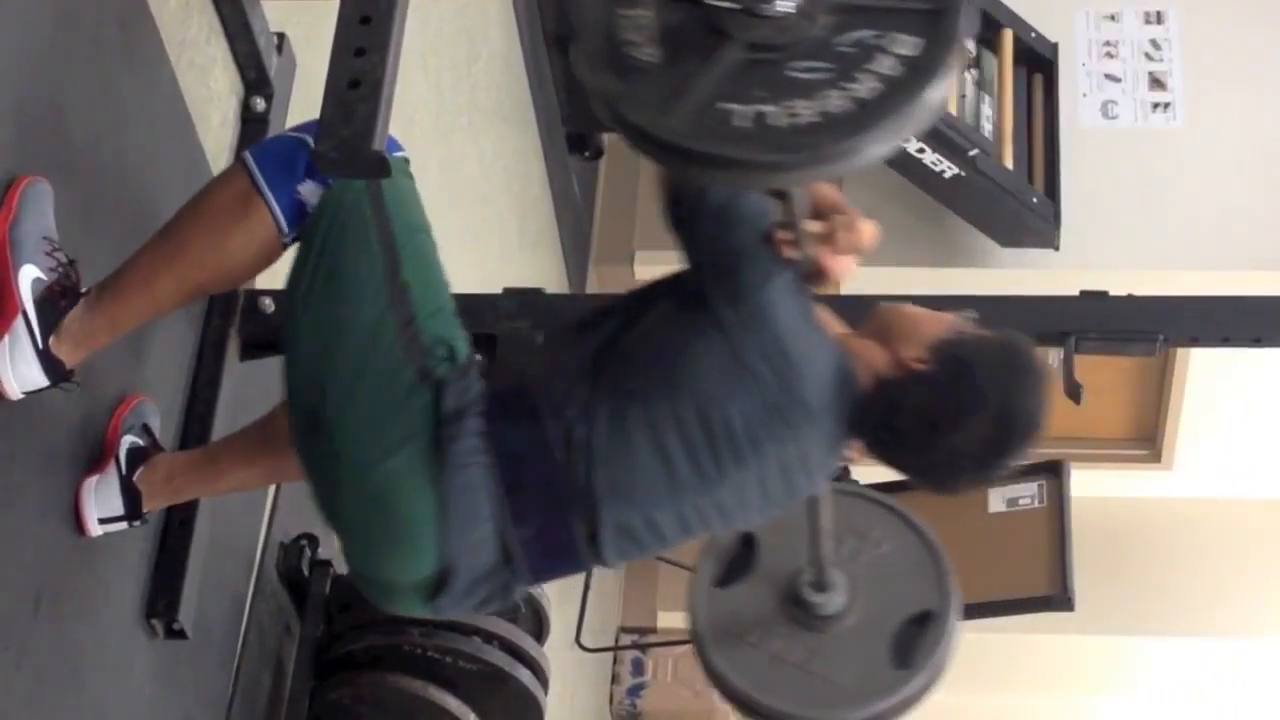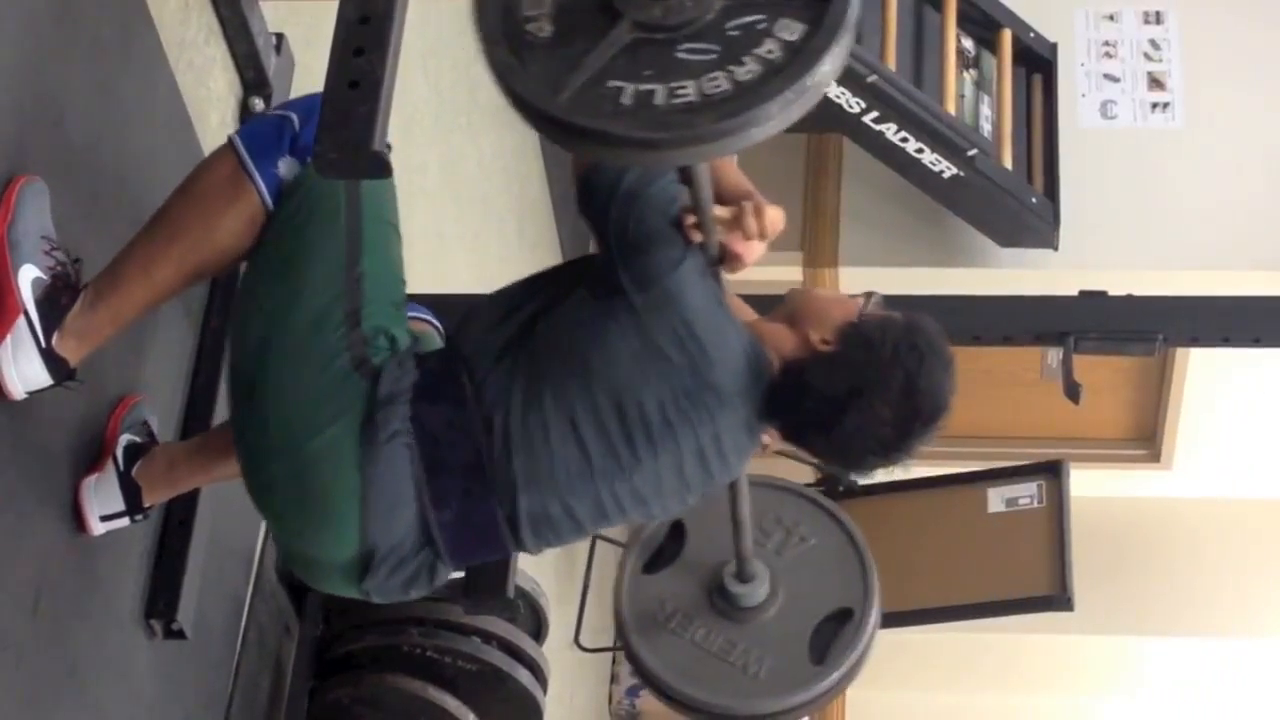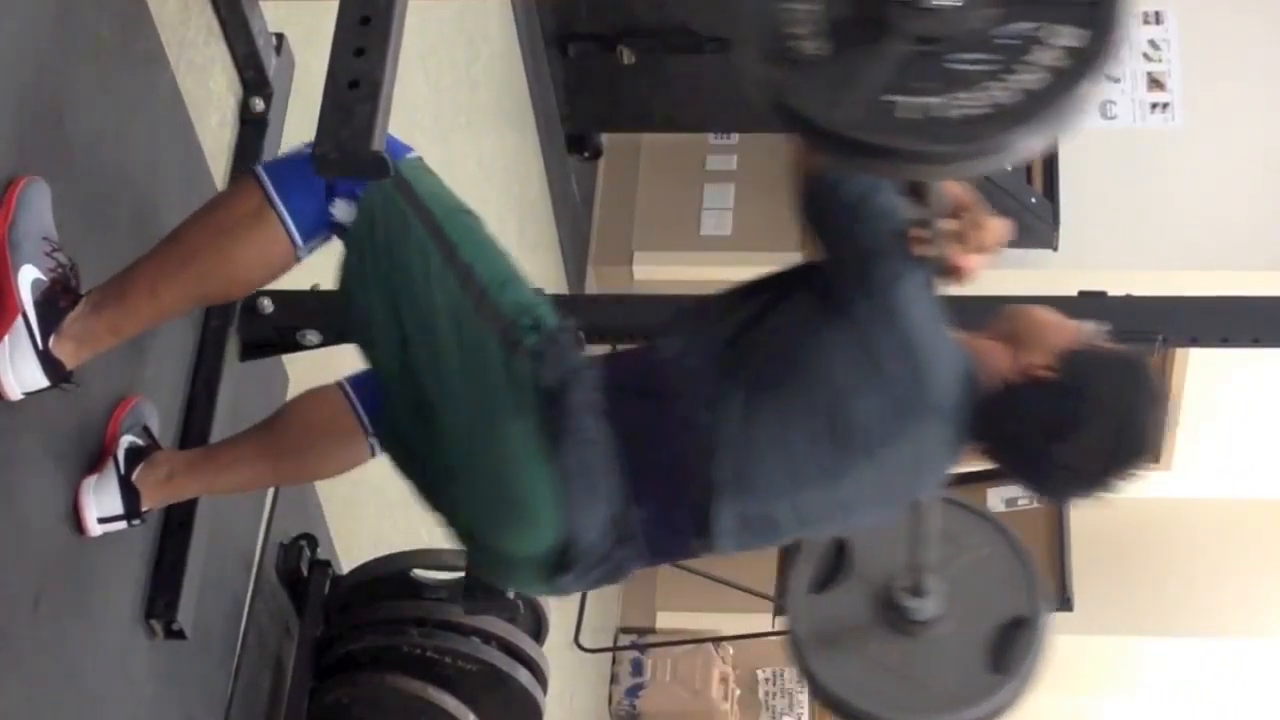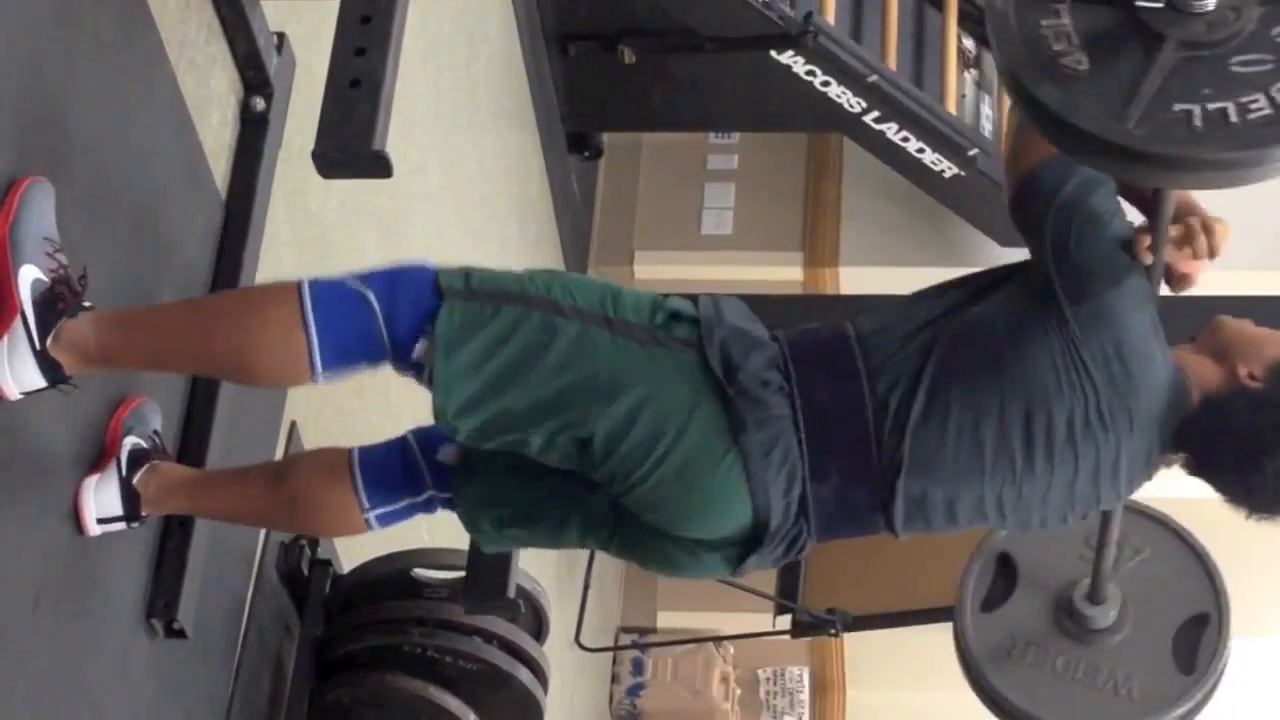
dt=0.4s
person 1, frame 1
left shoulder: (779, 336)
right shoulder: (811, 451)
left elbow: (696, 177)
right wrist: (818, 242)
left hip: (419, 478)
right hip: (453, 561)
right knee: (358, 391)
right ankle: (151, 481)
person 1, frame 2
left shoulder: (686, 318)
right shoulder: (726, 439)
left elbow: (606, 158)
right wrist: (735, 220)
left hip: (335, 478)
right hip: (382, 548)
left knee: (314, 130)
right knee: (421, 338)
right ankle: (152, 478)
person 1, frame 3
left shoulder: (903, 336)
right shoulder: (925, 450)
left elbow: (827, 164)
right wrist: (948, 234)
left knee: (361, 166)
right knee: (406, 388)
right ankle: (152, 480)
person 1, frame 4
left shoulder: (1115, 334)
right shoulder: (1114, 463)
left elbow: (1037, 155)
left hip: (720, 418)
right hip: (720, 517)
left knee: (397, 311)
right knee: (427, 470)
right ankle: (151, 488)
